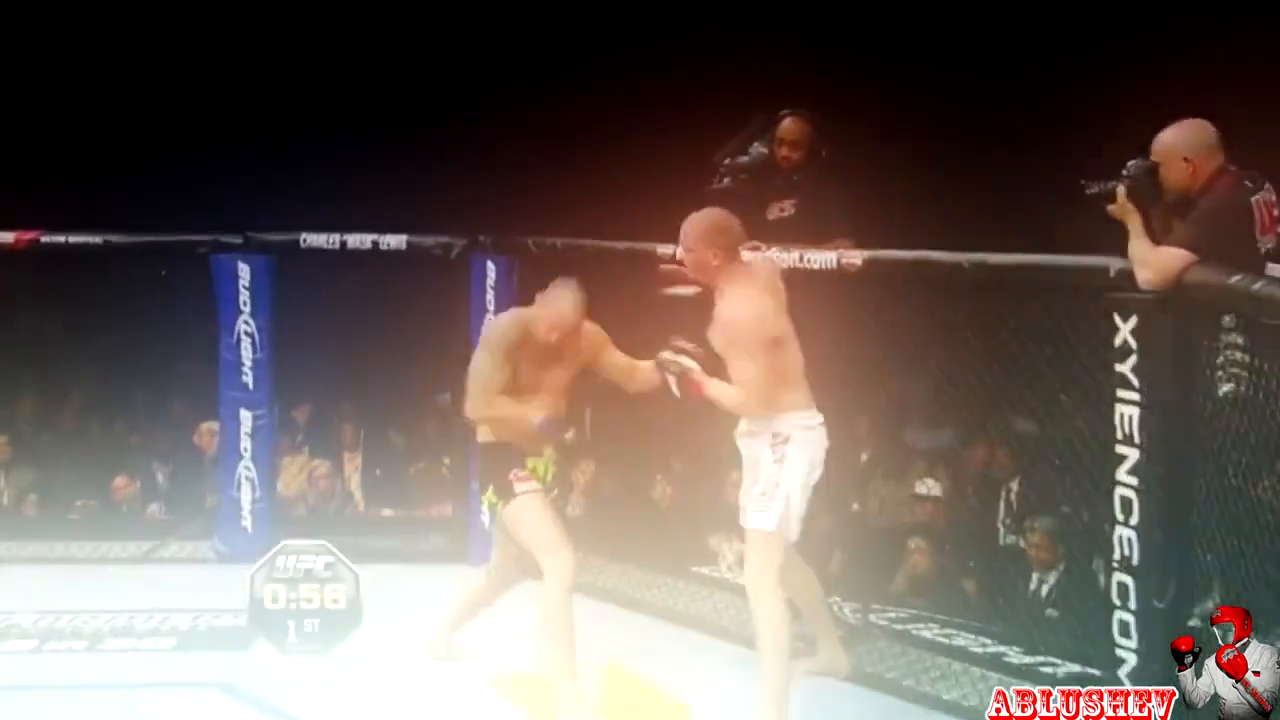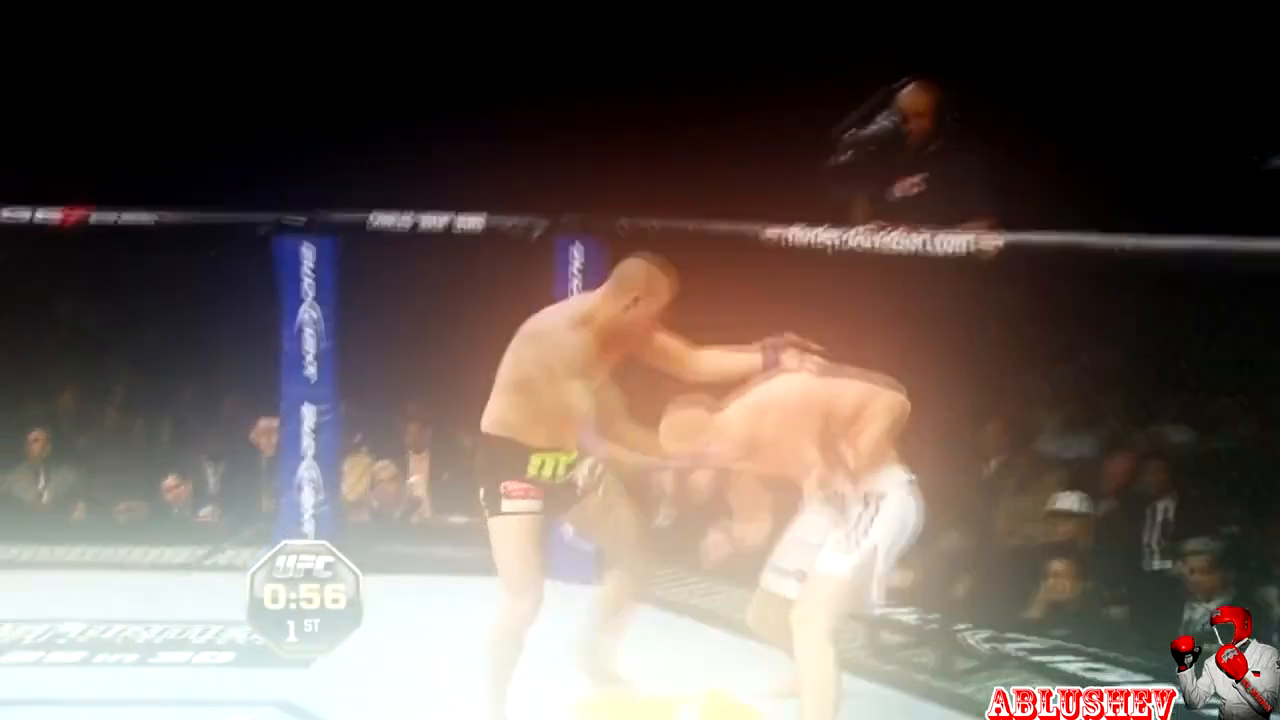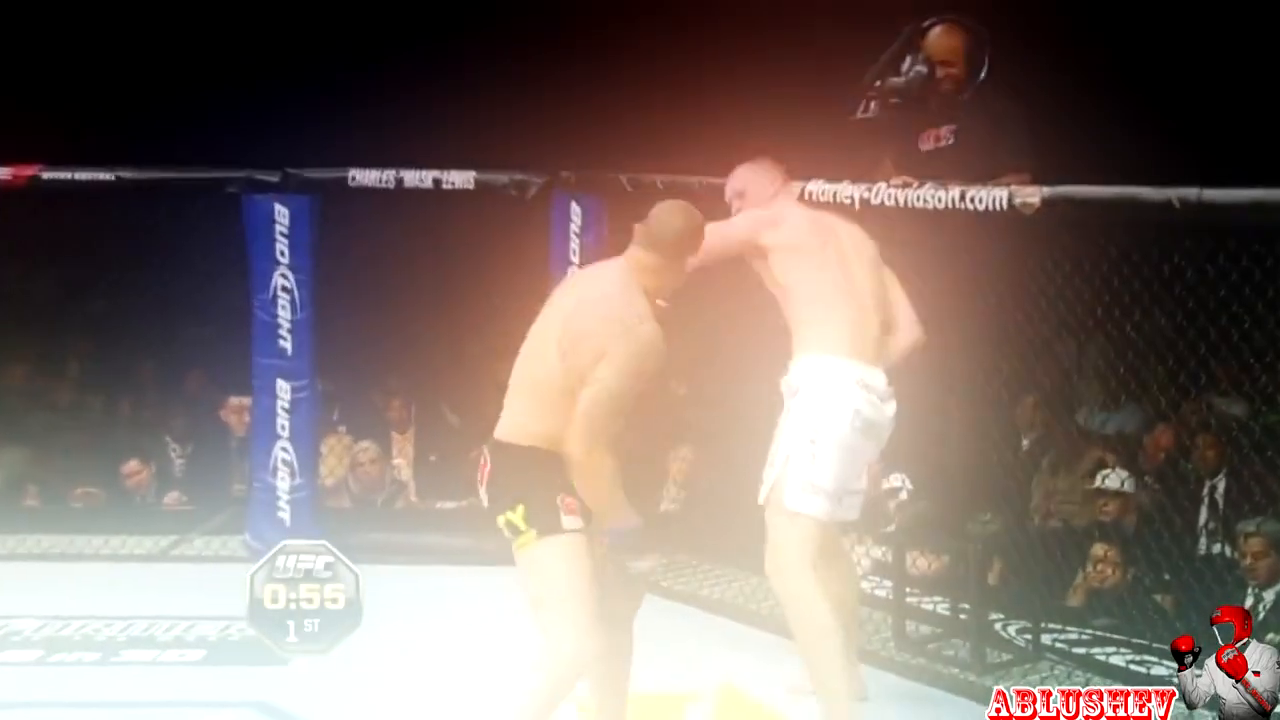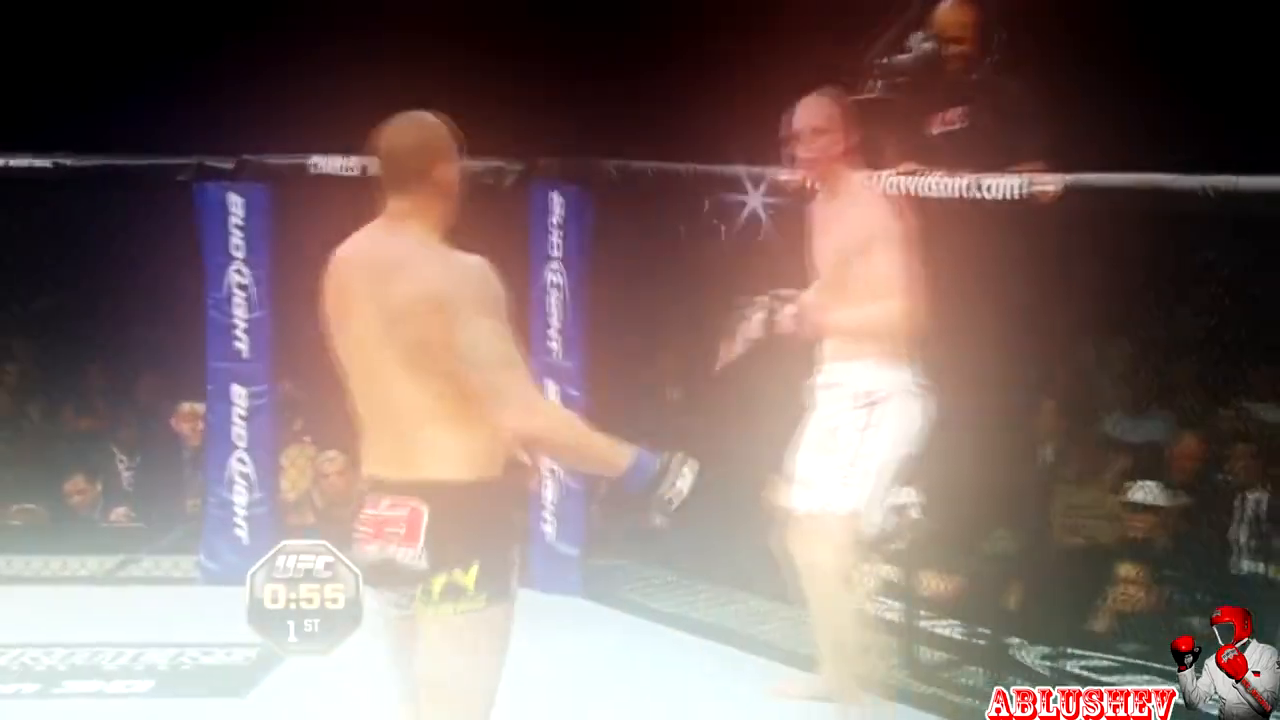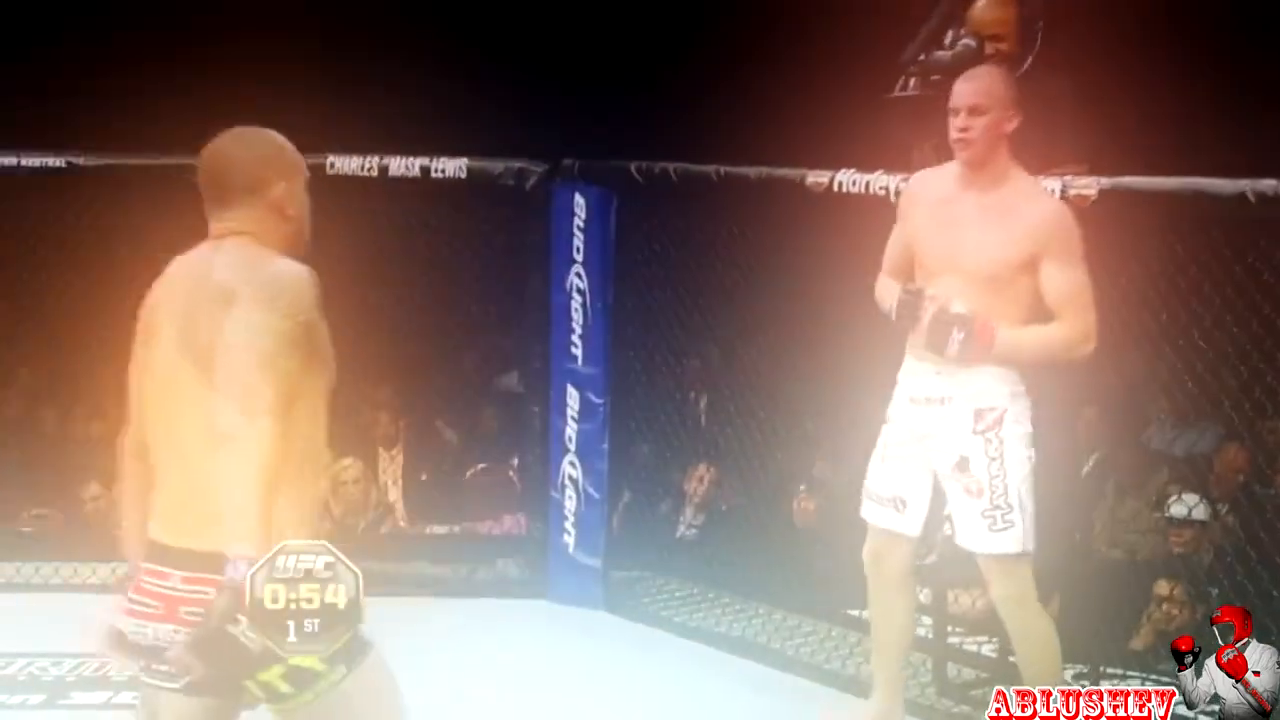
dt=0.5s
person 1, frame 1
left shoulder: (744, 311)
right shoulder: (759, 277)
left elbow: (750, 403)
left wrist: (695, 379)
left hip: (785, 438)
right hip: (770, 432)
left knee: (760, 575)
right knee: (777, 561)
right ankle: (832, 653)
person 1, frame 2
left shoulder: (789, 401)
left elbow: (892, 402)
right elbow: (755, 523)
left wrist: (853, 465)
right wrist: (727, 539)
left hip: (882, 498)
right hip: (827, 505)
left knee: (810, 620)
right knee: (766, 617)
right ankle: (814, 681)
person 1, frame 3
left shoulder: (767, 223)
right shoulder: (854, 239)
left elbow: (702, 244)
right elbow: (908, 332)
left hip: (821, 390)
right hip: (872, 395)
left knee: (787, 562)
right knee: (821, 539)
person 1, frame 4
left shoulder: (870, 208)
right shoulder: (821, 208)
left elbow: (899, 310)
left wrist: (814, 318)
right wrist: (797, 311)
left hip: (875, 397)
right hip: (838, 393)
left knee: (828, 559)
right knee: (802, 537)
left ankle: (854, 704)
right ankle: (835, 672)
person 1, frame 5
left shoulder: (1045, 216)
right shoulder: (921, 189)
left elbow: (1080, 333)
right elbow: (888, 275)
left wrist: (989, 335)
right wrist: (898, 301)
left hip: (988, 403)
right hip: (913, 390)
left knee: (1008, 588)
right knee: (883, 558)
person 2, frame 1
left shoulder: (584, 335)
right shoulder: (504, 331)
left elbow: (633, 376)
right elbow: (477, 405)
left wrist: (666, 371)
right wrist: (537, 420)
left hip: (536, 459)
right hip: (504, 461)
left knee: (508, 567)
right knee: (562, 566)
left ankle: (444, 636)
person 2, frame 2
left shoulder: (629, 327)
right shoulder: (563, 338)
left elbow: (692, 362)
right elbow: (605, 434)
left wrist: (766, 356)
left hip: (564, 454)
right hip: (510, 457)
left knee: (631, 554)
right knee: (523, 601)
left ankle: (597, 654)
person 2, frame 3
left shoulder: (587, 279)
right shoulder: (638, 330)
right elbow: (587, 443)
right wrist: (620, 523)
left hip: (531, 461)
right hip: (532, 473)
left knee: (619, 599)
right knee: (577, 645)
person 2, frame 4
left shoulder: (346, 264)
right shoulder: (458, 276)
right elbow: (520, 413)
right wrist: (637, 467)
left hip: (388, 510)
right hip: (459, 512)
person 2, frame 5
left shoulder: (170, 292)
right shoulder: (278, 284)
left elbow: (136, 448)
right elbow: (240, 422)
left wrist: (139, 568)
right wrist: (245, 572)
left hip: (168, 582)
right hip: (246, 584)
